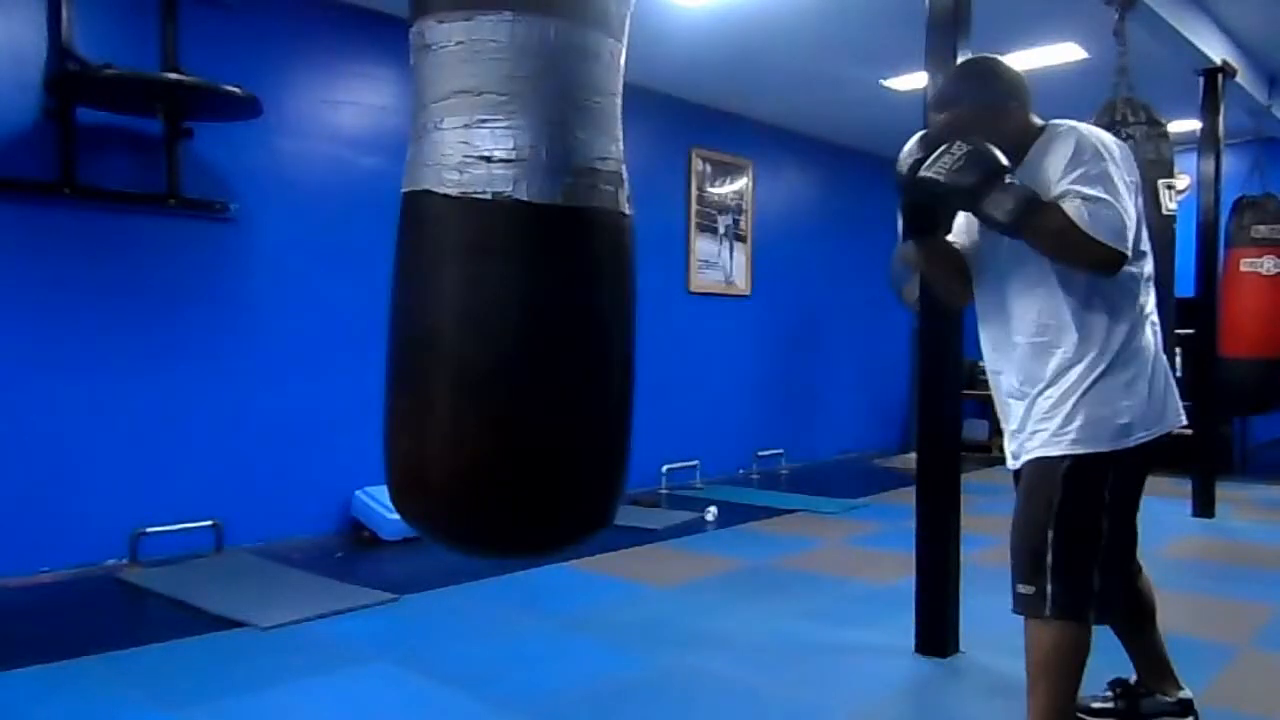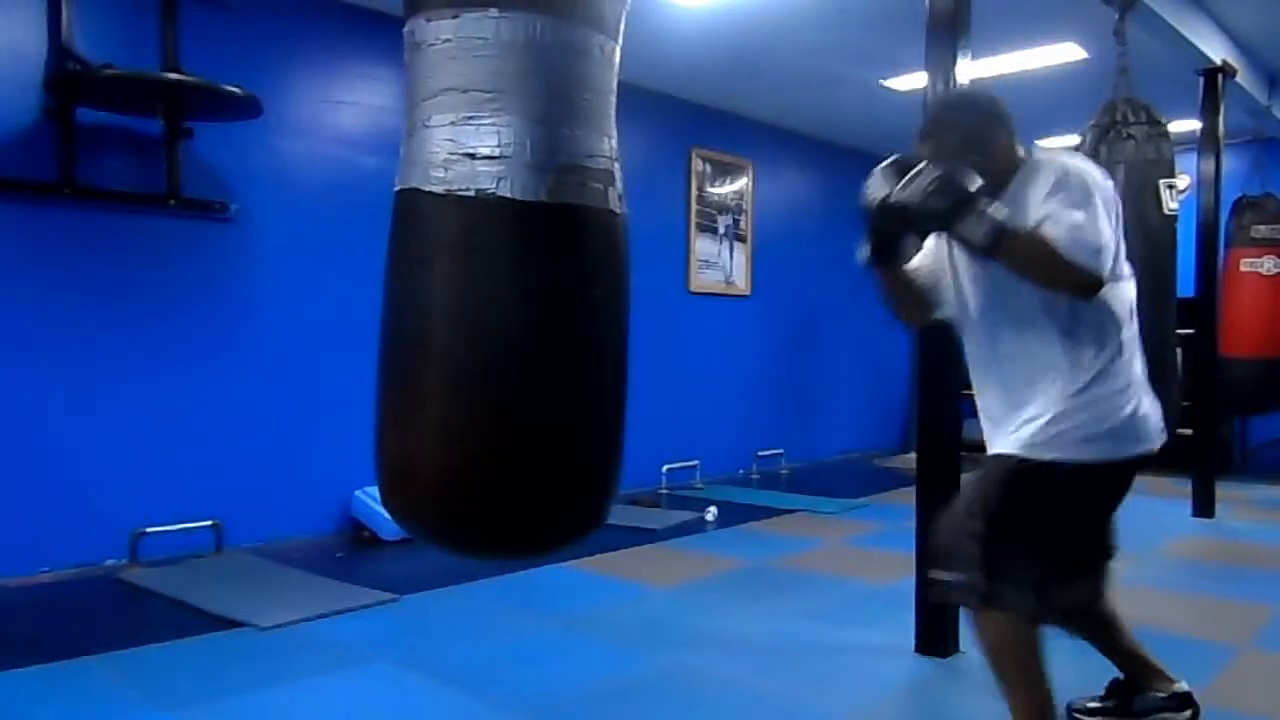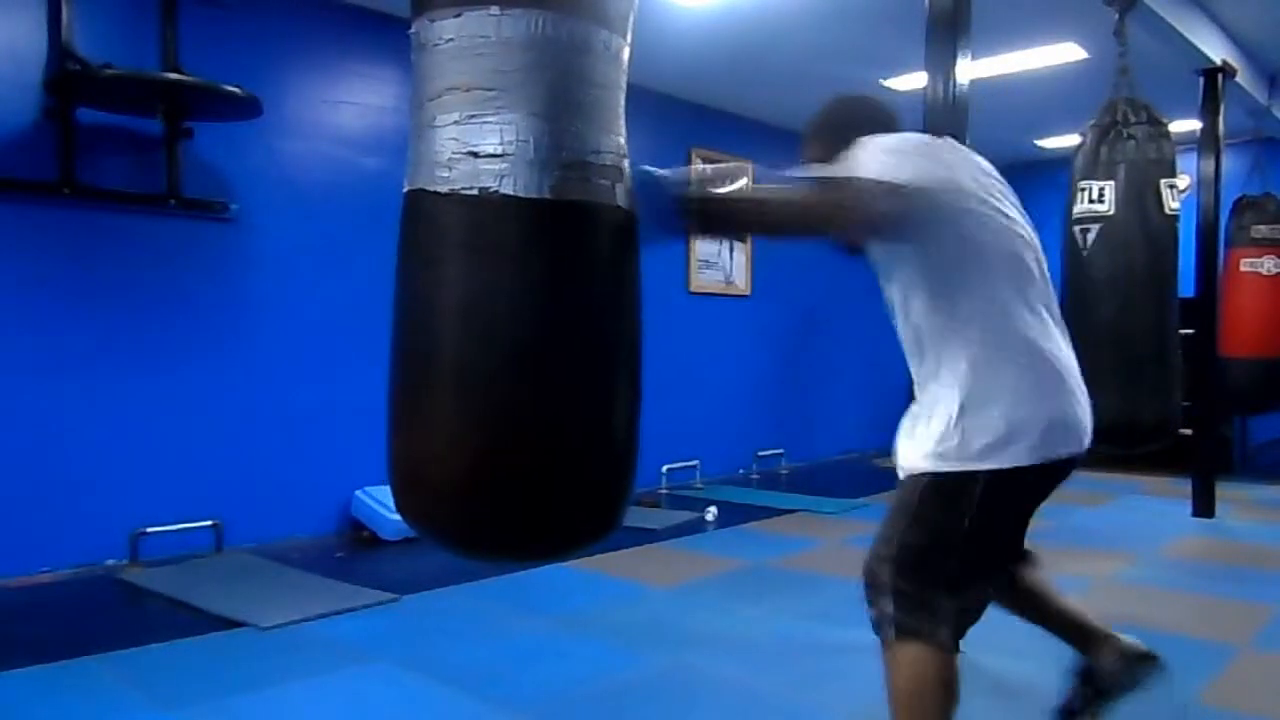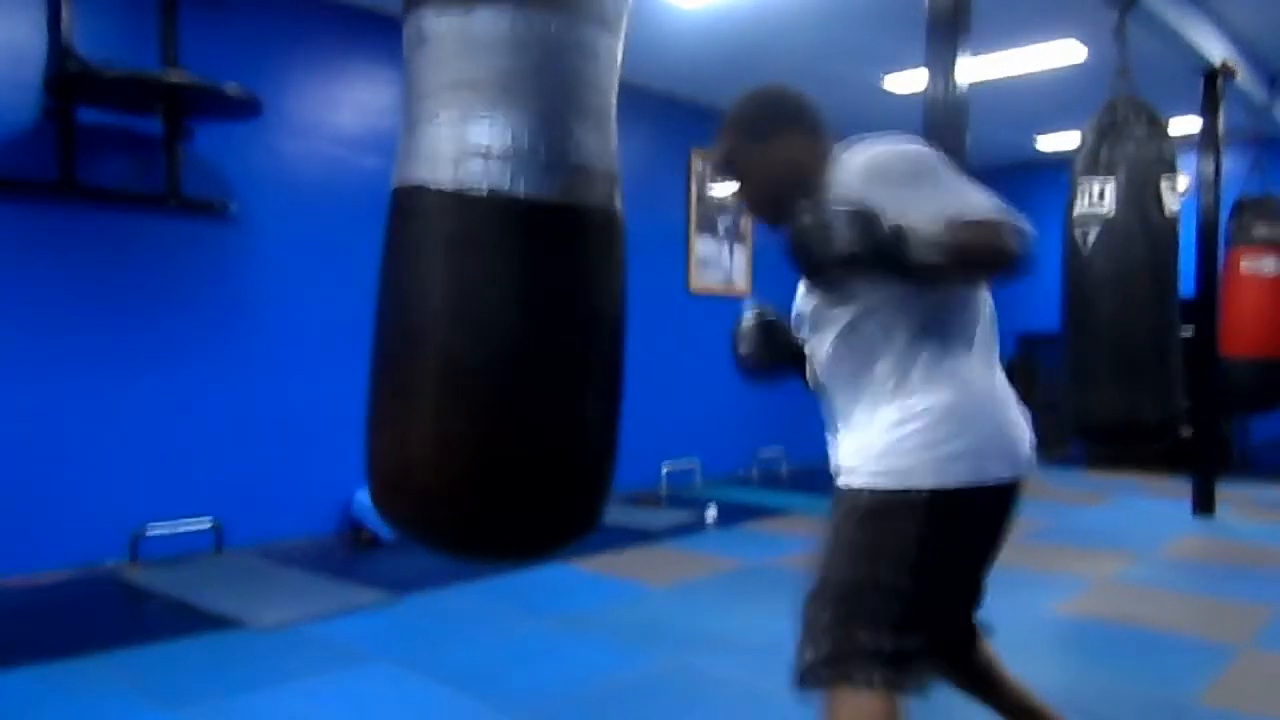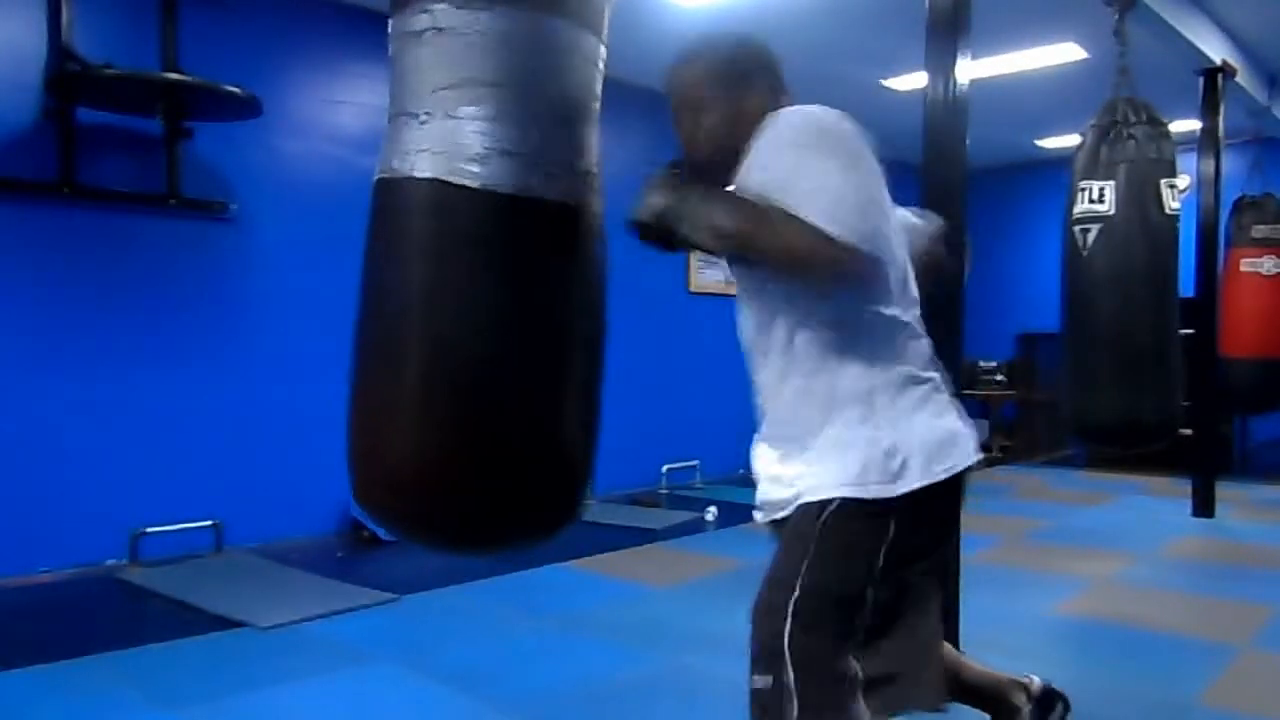
dt=0.7s
person 1, frame 1
left shoulder: (1083, 148)
right shoulder: (990, 172)
left elbow: (1104, 250)
right elbow: (960, 287)
left wrist: (997, 197)
right wrist: (924, 224)
left hip: (1091, 406)
right hip: (1054, 409)
left knee: (1053, 574)
right knee: (1100, 560)
person 1, frame 2
left shoulder: (1066, 178)
right shoulder: (959, 223)
left elbow: (1082, 274)
right elbow: (915, 306)
left wrist: (972, 222)
right wrist: (886, 246)
left hip: (1085, 422)
right hip: (1039, 430)
left knee: (976, 558)
right knee: (1055, 579)
person 1, frame 3
left shoulder: (900, 151)
right shoulder: (946, 168)
left elbow: (848, 209)
left wrist: (704, 206)
left hip: (996, 422)
right hip: (1038, 413)
left knee: (910, 594)
right knee: (975, 559)
right ankle: (1109, 653)
person 1, frame 4
left shoulder: (882, 169)
right shoulder: (819, 213)
left elbow: (1004, 243)
left wrist: (894, 247)
right wrist: (783, 345)
left hip: (930, 453)
right hip: (961, 449)
left knee: (853, 653)
right knee: (927, 625)
person 1, frame 5
left shoulder: (806, 130)
right shoulder: (791, 157)
left elbow: (831, 254)
right elbow: (920, 237)
left wrist: (701, 212)
left hip: (872, 459)
right hip: (850, 455)
right knee: (876, 644)
